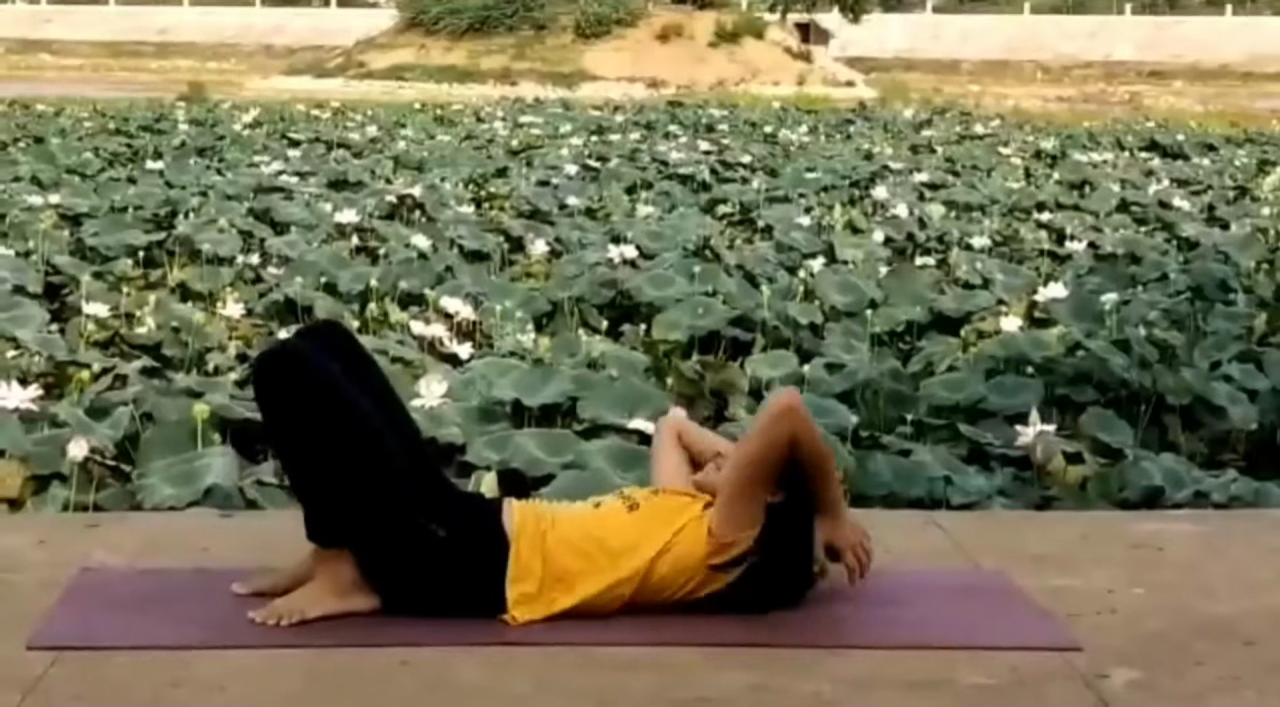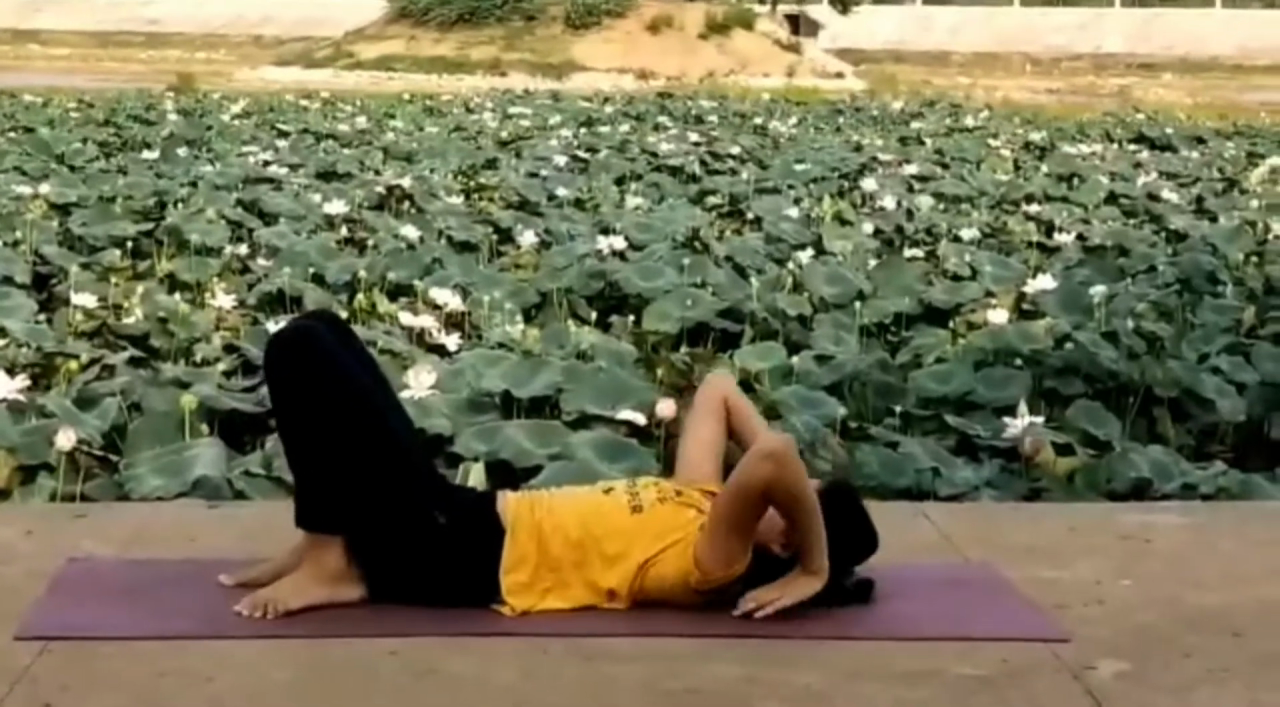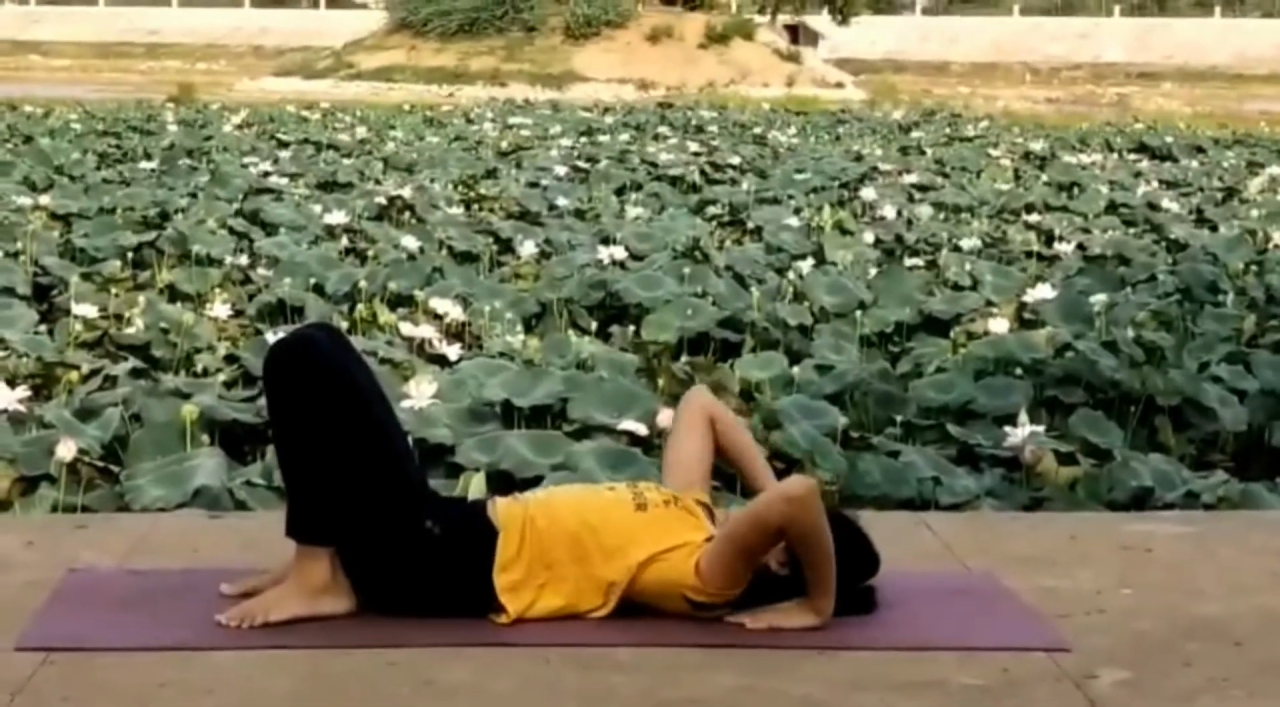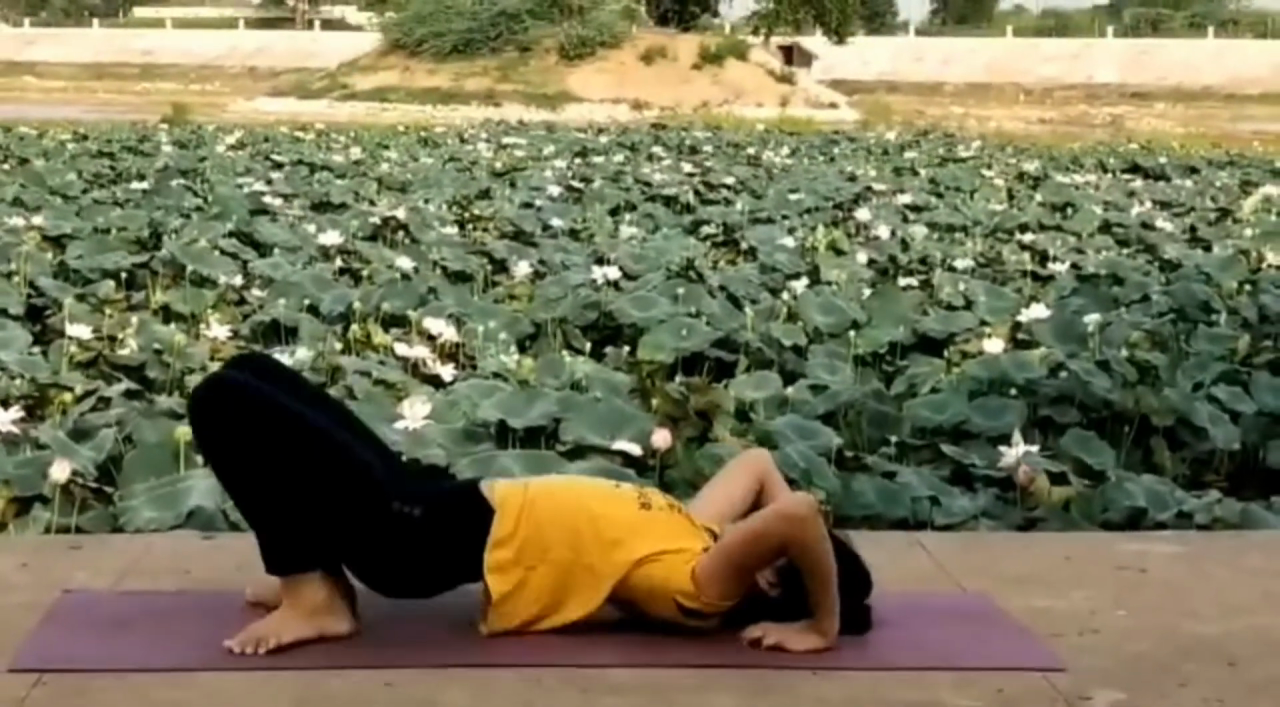
dt=1s
person 1, frame 1
left shoulder: (724, 540)
right shoulder: (692, 508)
left elbow: (784, 406)
right elbow: (672, 424)
left wrist: (831, 512)
right wrist: (740, 453)
left hip: (458, 565)
right hip: (473, 523)
left knee: (286, 368)
right knee: (323, 341)
left ankle: (343, 580)
right ankle: (337, 553)
person 1, frame 2
left shoulder: (716, 566)
right shoulder: (700, 500)
left elbow: (774, 453)
right elbow: (717, 386)
right wrist: (791, 480)
left hip: (447, 556)
right hip: (469, 518)
left knee: (299, 349)
right knee: (318, 332)
left ankle: (331, 566)
right ankle: (326, 545)
person 1, frame 3
left shoulder: (711, 579)
right shoulder: (695, 514)
right elbow: (699, 401)
left wrist: (818, 606)
right wrist: (773, 492)
left hip: (438, 563)
right hip: (455, 531)
left knee: (301, 360)
right knee: (318, 347)
left ankle: (318, 581)
right ankle: (321, 561)
person 1, frame 4
left shoulder: (698, 590)
right shoulder: (702, 534)
right elbow: (756, 459)
left wrist: (824, 627)
left hip: (449, 537)
right hip: (455, 511)
left knee: (223, 401)
right knee: (251, 378)
left ankle: (312, 599)
right ankle: (315, 575)
